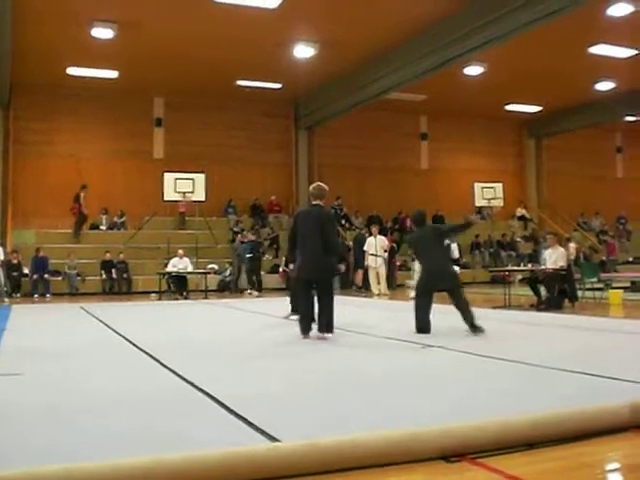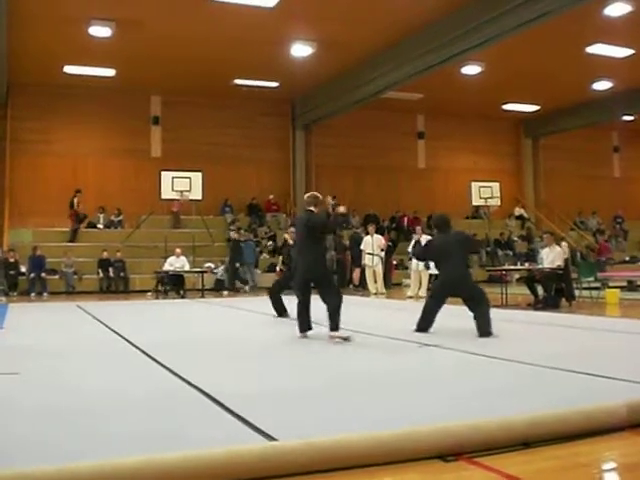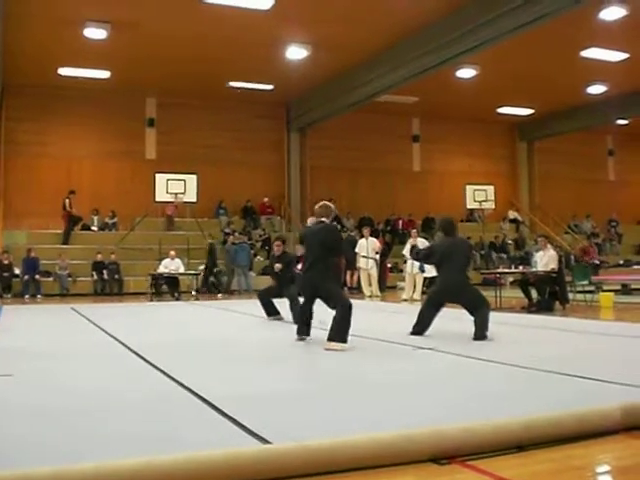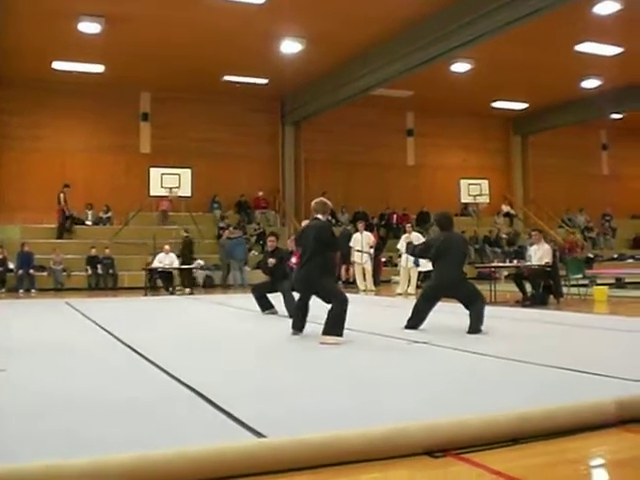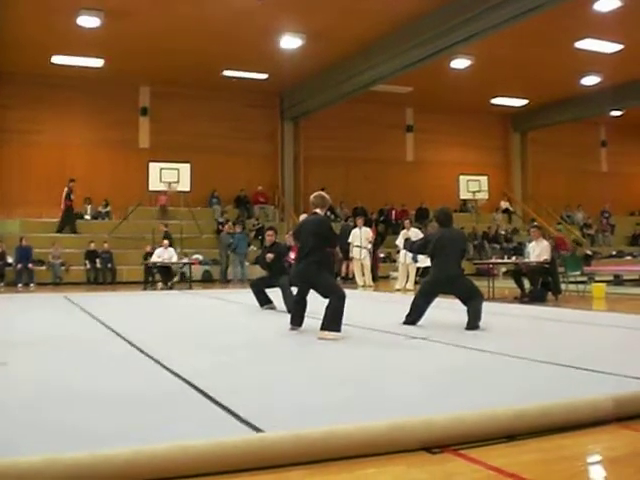
dt=0.4s
person 1, frame 1
left shoulder: (300, 214)
right shoulder: (327, 215)
left elbow: (292, 238)
right elbow: (332, 239)
left wrist: (294, 257)
right wrist: (339, 260)
left hip: (304, 263)
right hip: (323, 263)
left knee: (304, 298)
right knee: (325, 297)
left ankle: (305, 330)
right ankle: (323, 330)
person 1, frame 2
left shoulder: (299, 218)
right shoulder: (316, 217)
right elbow: (330, 227)
left wrist: (330, 212)
right wrist: (339, 213)
left hip: (300, 265)
right hip: (316, 265)
left knee: (303, 298)
right knee: (334, 296)
left ankle: (303, 329)
right ankle: (334, 330)
person 1, frame 3
left shoulder: (308, 230)
right shoulder: (331, 229)
left elbow: (301, 240)
right elbow: (339, 252)
left hip: (307, 276)
right hip: (323, 277)
left knee: (307, 302)
right knee: (344, 305)
left ankle: (302, 332)
right ankle: (333, 340)
person 1, frame 4
left shoulder: (307, 227)
right shoulder: (325, 226)
left elbow: (298, 242)
right elbow: (335, 248)
left hip: (303, 273)
right hip: (316, 274)
left knee: (304, 298)
right knee: (340, 300)
left ankle: (297, 327)
right ankle: (329, 334)
person 1, frame 5
left shoulder: (305, 221)
right shoulder: (323, 221)
left elbow: (296, 237)
right elbow: (333, 243)
left hip: (301, 267)
right hip: (314, 268)
left knee: (301, 293)
right knee: (338, 295)
left ankle: (295, 322)
right ankle: (328, 330)
person 2, frame 1
left shoulder: (412, 238)
right shoulder: (435, 229)
right elbow: (453, 230)
right wrist: (469, 222)
left hip: (428, 272)
right hip: (445, 269)
left knee: (422, 299)
right knee: (458, 298)
left ankle: (422, 328)
right ankle: (472, 325)
person 2, frame 2
left shoulder: (433, 243)
right shoulder: (460, 236)
left elbow: (418, 255)
right elbow: (475, 248)
left hip: (445, 279)
right hip: (463, 278)
left knee: (433, 301)
right knee: (481, 302)
left ankle: (422, 327)
right ankle: (484, 330)
person 2, frame 3
left shoulder: (437, 246)
right shoulder: (466, 244)
left elbow: (420, 256)
right elbow: (468, 261)
left wrist: (413, 247)
left hip: (443, 284)
right hip: (462, 284)
left knee: (429, 306)
right knee: (481, 306)
left ankle: (417, 330)
right ankle: (480, 334)
person 2, frame 4
left shoulder: (434, 241)
right shoulder: (462, 239)
left elbow: (417, 251)
right elbow: (464, 257)
left wrist: (409, 244)
left hip: (439, 279)
right hip: (457, 279)
left knee: (424, 300)
right knee: (477, 300)
left ankle: (412, 324)
right ankle: (475, 327)
person 2, frame 5
left shoulder: (432, 236)
right shoulder: (461, 235)
left elbow: (415, 247)
right elbow: (463, 253)
left wrist: (407, 241)
left hip: (436, 275)
right hip: (455, 275)
left knee: (422, 296)
right knee: (475, 297)
left ankle: (410, 319)
right ankle: (473, 323)
